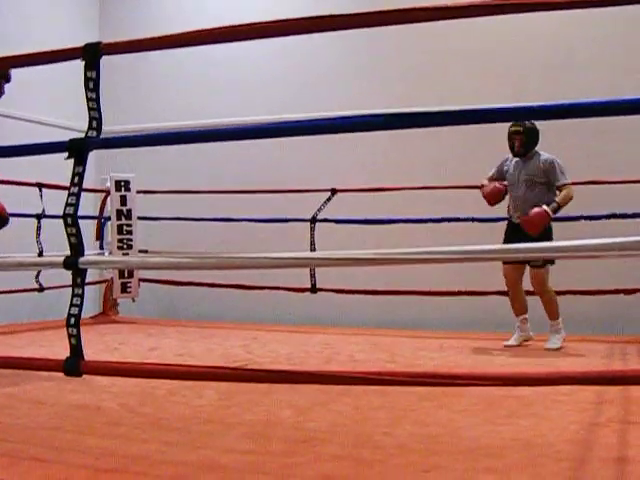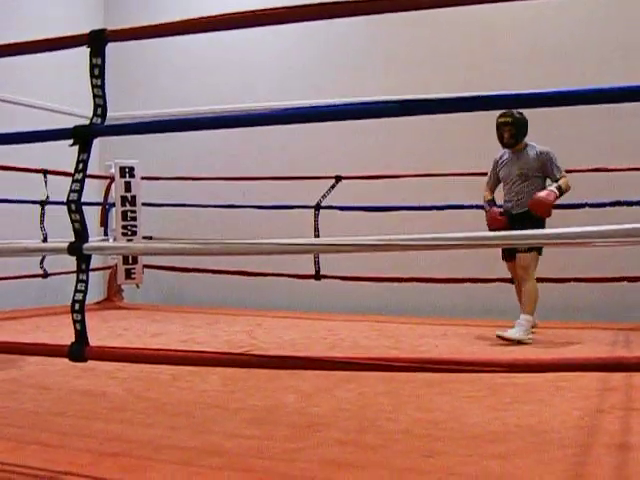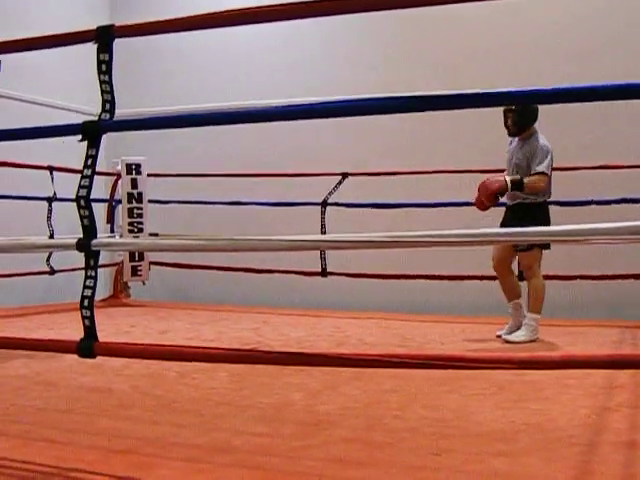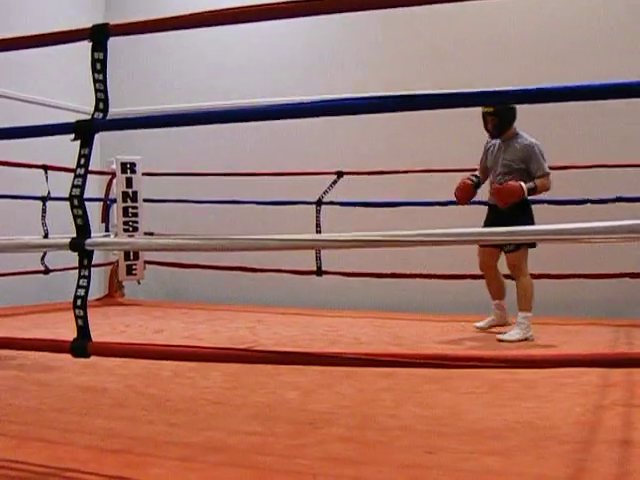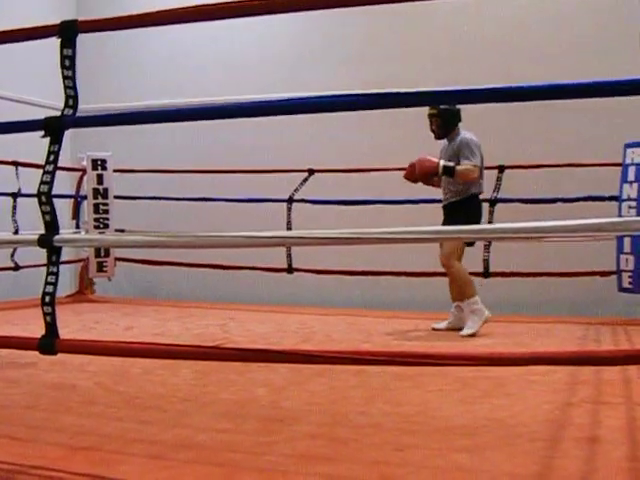
dt=0.5s
person 1, frame 1
left shoulder: (548, 162)
right shoulder: (508, 163)
left elbow: (568, 192)
right elbow: (488, 181)
left wrist: (550, 210)
right wrist: (489, 188)
left hip: (537, 228)
right hip: (514, 228)
left knee: (539, 283)
right knee: (511, 282)
left ankle: (557, 330)
right ankle: (523, 330)
person 1, frame 2
left shoulder: (542, 154)
right shoulder: (500, 160)
left elbow: (565, 182)
right elbow: (488, 190)
left wrist: (554, 192)
right wrist: (491, 207)
left hip: (532, 219)
right hip: (510, 220)
left knee: (525, 271)
right knee: (516, 274)
left ankle: (524, 328)
right ankle: (527, 318)
person 1, frame 3
left shoulder: (540, 146)
right shoulder: (514, 142)
left elbow: (539, 182)
left wrist: (508, 184)
right wrist: (498, 185)
left hip: (532, 212)
right hip: (513, 210)
left knee: (530, 269)
right knee: (499, 264)
left ankle: (531, 327)
right ankle: (518, 317)
person 1, frame 4
left shoulder: (528, 145)
right shoulder: (490, 144)
left elbow: (546, 182)
right elbow: (483, 172)
left wrist: (525, 188)
right wrist: (473, 181)
left hip: (517, 212)
right hip: (494, 211)
left knee: (517, 268)
right knee: (486, 264)
left ankle: (524, 325)
right ankle: (499, 313)
person 1, frame 5
left shoulder: (466, 141)
right shoulder: (446, 145)
left elbow: (471, 173)
left wrist: (441, 167)
right wrist: (424, 176)
left hip: (466, 207)
right hip: (452, 208)
left knee: (449, 258)
right knee: (450, 262)
left ankle: (476, 310)
right ankle: (458, 316)
